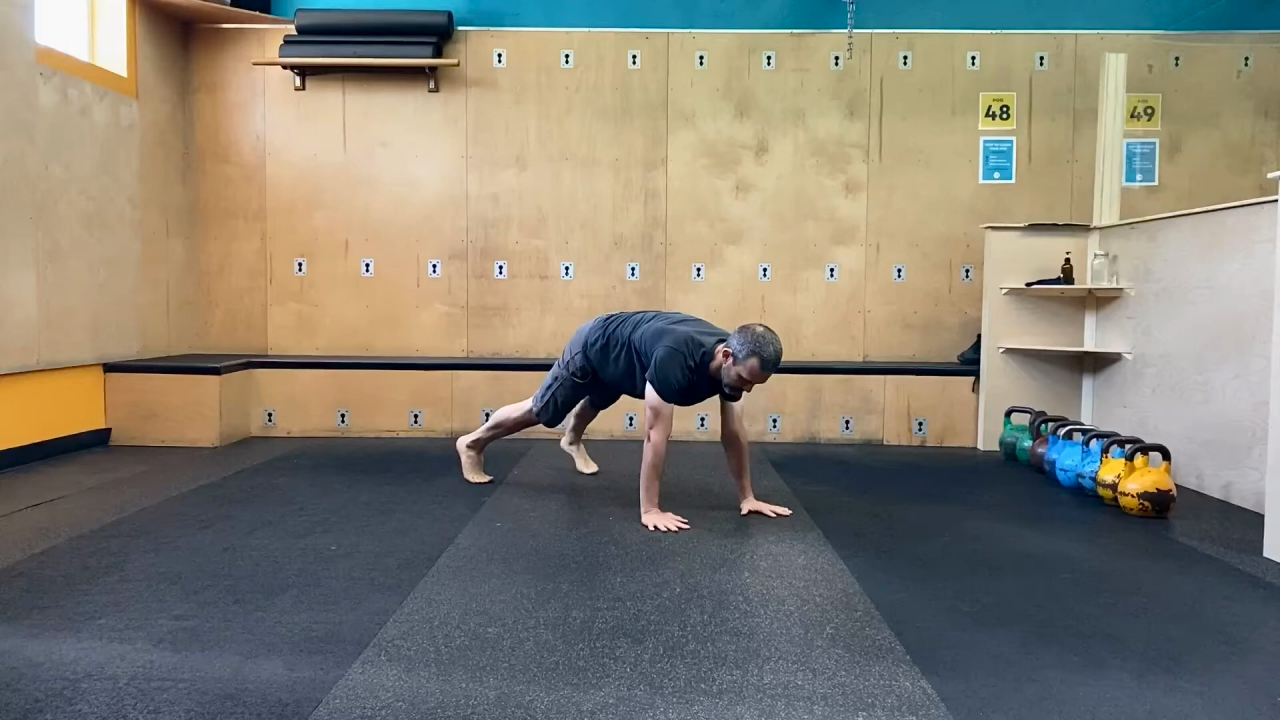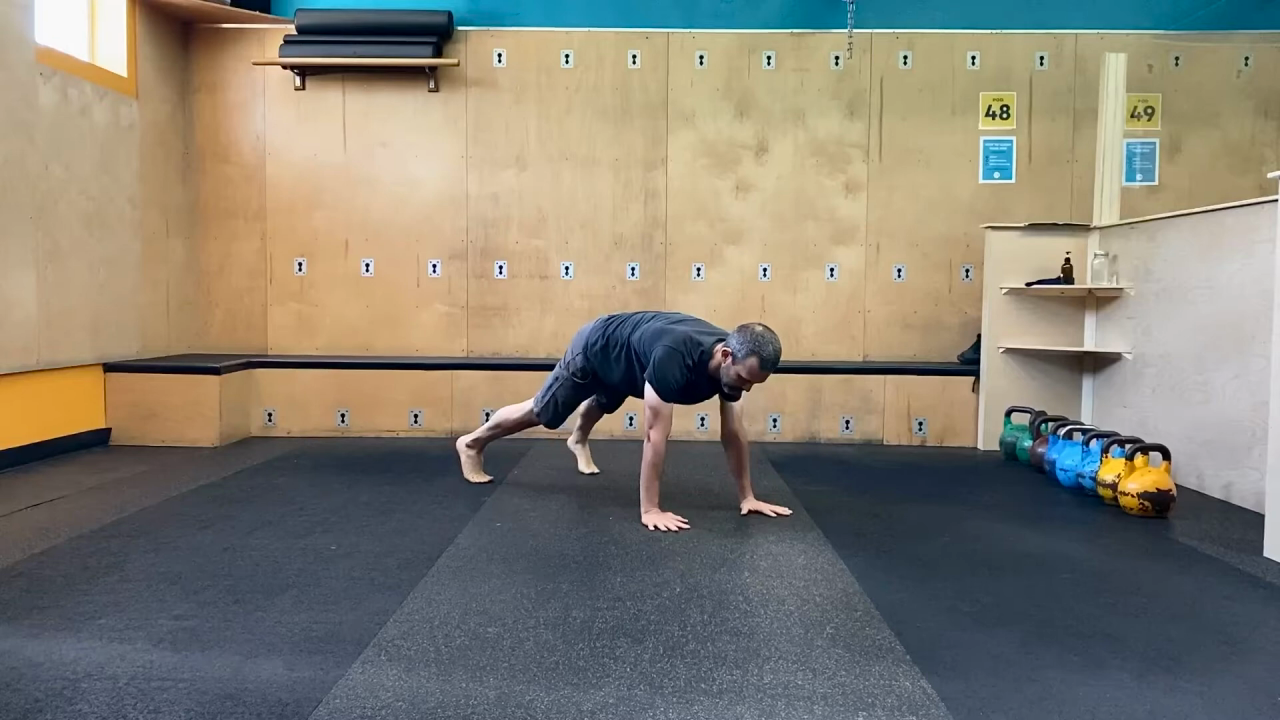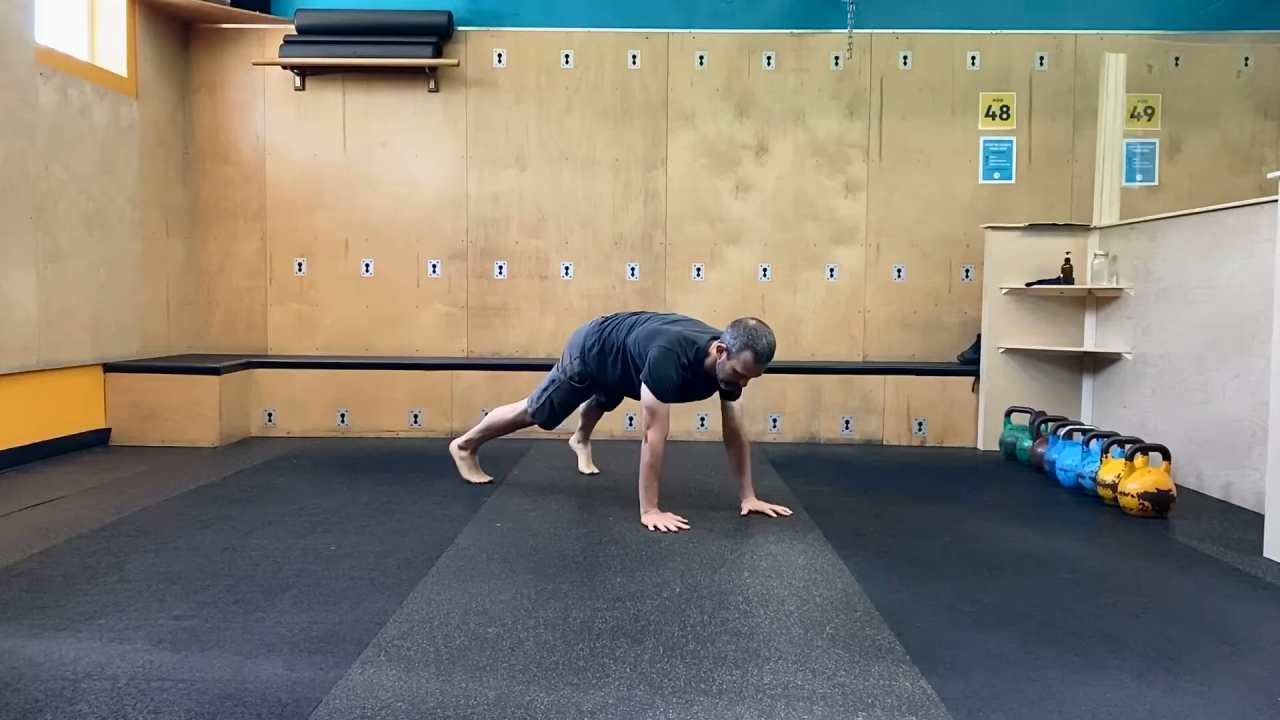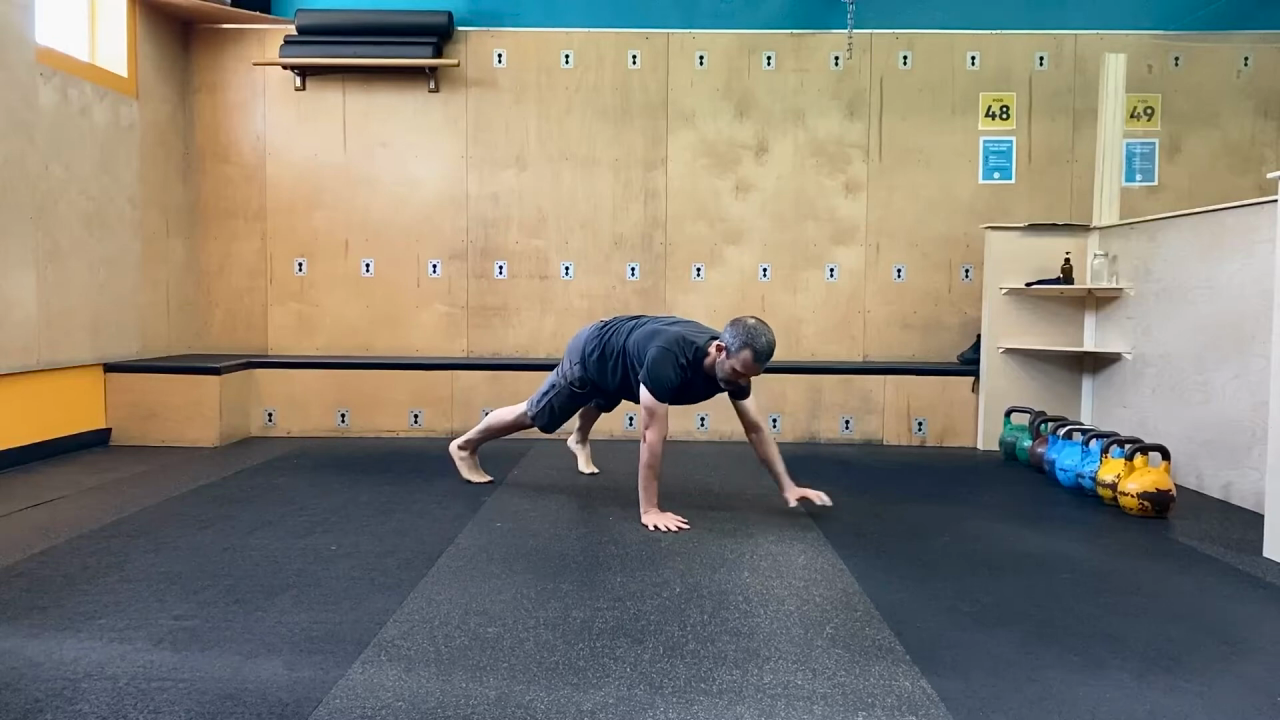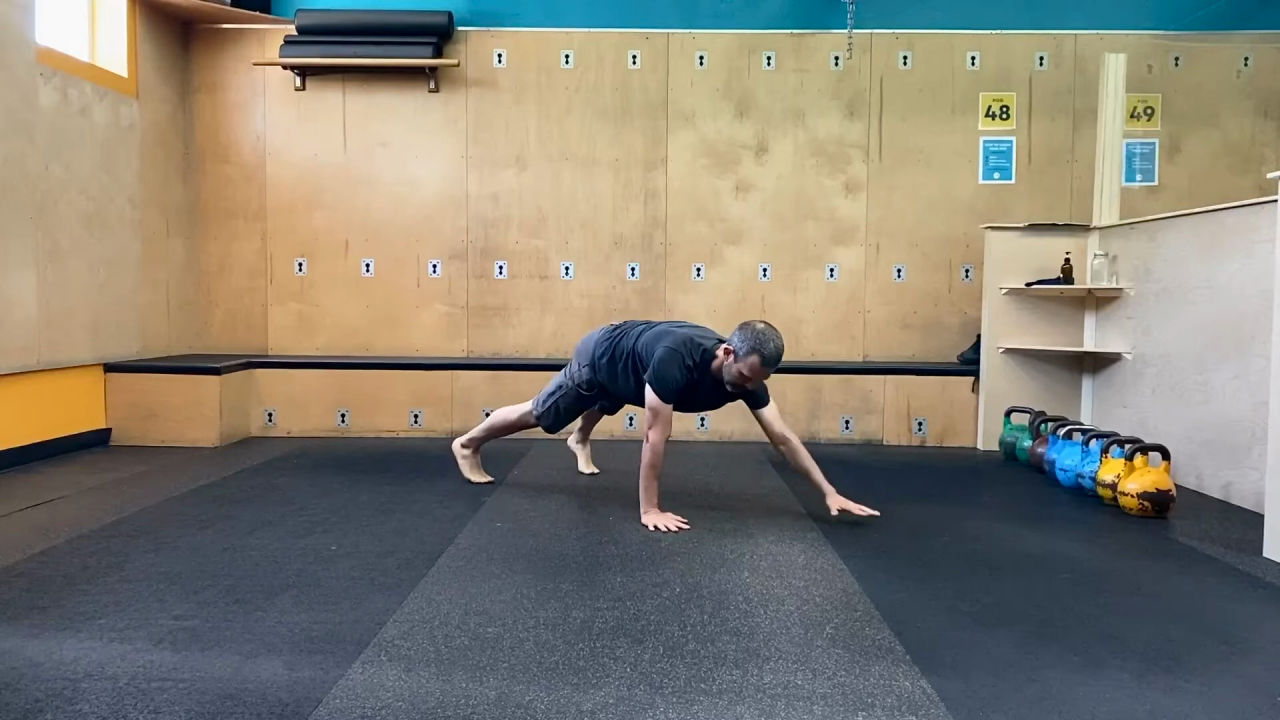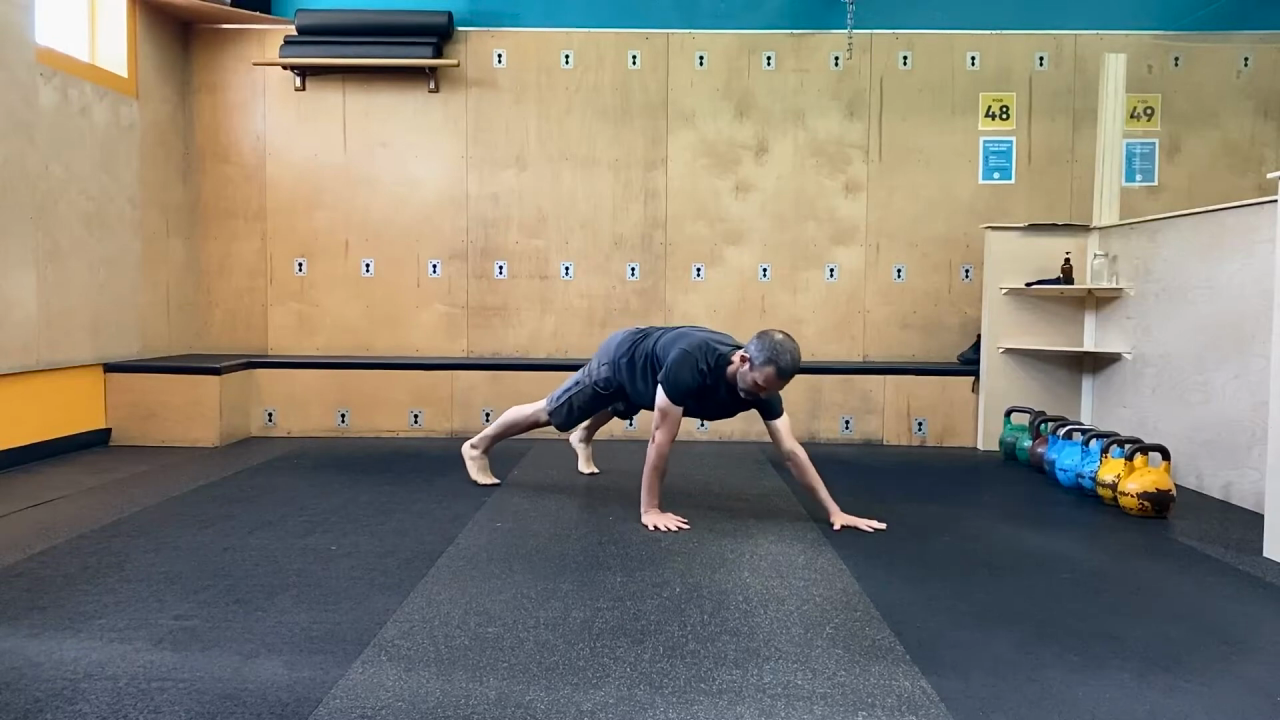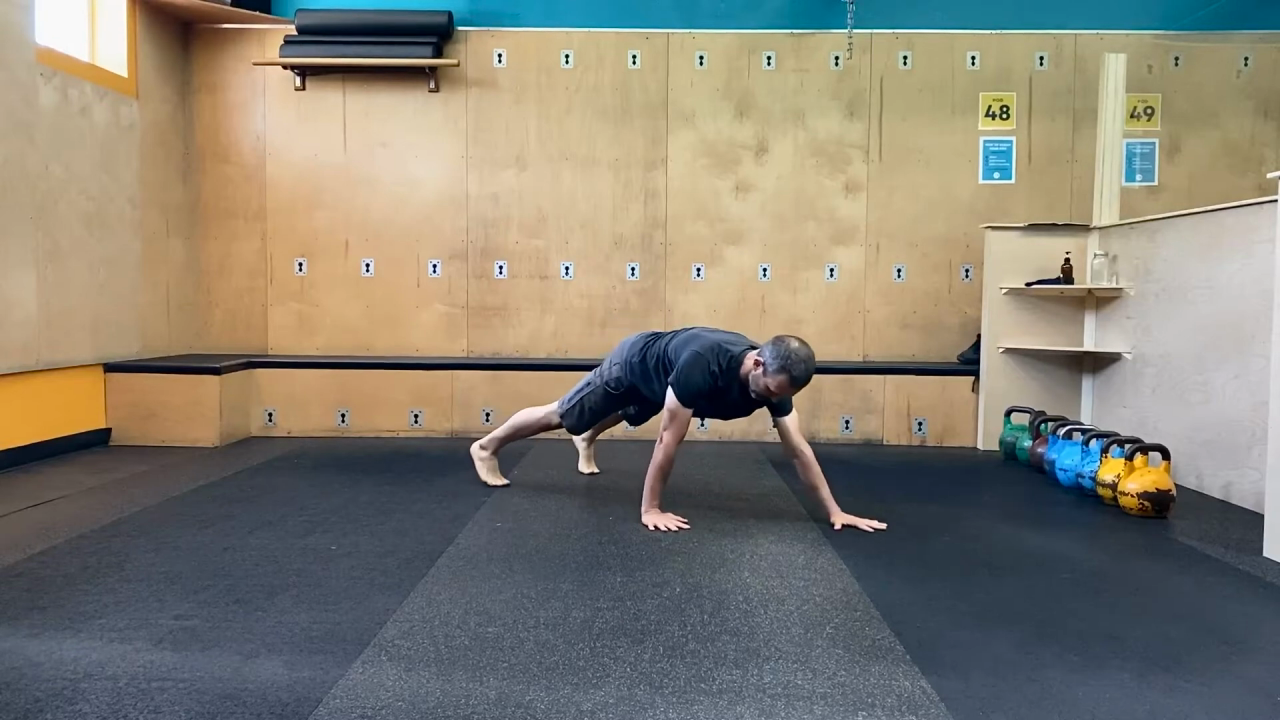
dt=0.2s
person 1, frame 1
left shoulder: (736, 360)
right shoulder: (676, 356)
left elbow: (733, 435)
right elbow: (656, 434)
left wrist: (747, 497)
right wrist: (650, 510)
left hip: (623, 348)
right hip: (594, 346)
left knee: (597, 402)
right knee: (538, 411)
left ankle: (573, 439)
right ankle: (472, 444)
person 1, frame 2
left shoulder: (734, 361)
right shoulder: (674, 356)
left elbow: (733, 434)
right elbow: (656, 434)
left wrist: (747, 496)
right wrist: (650, 510)
left hip: (620, 356)
right hip: (594, 348)
left knee: (604, 403)
right knee: (541, 413)
left ankle: (579, 439)
right ankle: (472, 444)
person 1, frame 3
left shoulder: (731, 361)
right shoulder: (670, 356)
left elbow: (734, 432)
right elbow: (654, 434)
left wrist: (747, 496)
right wrist: (649, 510)
left hip: (619, 356)
right hip: (591, 349)
left knee: (602, 401)
right knee: (533, 413)
left ankle: (581, 440)
right ankle: (466, 446)
person 1, frame 4
left shoulder: (735, 361)
right shoulder: (670, 356)
left elbow: (755, 427)
right elbow: (652, 436)
left wrist: (788, 486)
right wrist: (650, 511)
left hip: (620, 357)
right hip: (590, 353)
left knee: (601, 401)
right knee: (534, 415)
left ankle: (580, 440)
right ankle: (465, 446)
person 1, frame 5
left shoulder: (747, 370)
right shoulder: (676, 359)
left elbow: (781, 436)
right elbow: (655, 436)
left wrist: (830, 494)
right wrist: (649, 511)
left hip: (625, 366)
right hip: (599, 355)
left knee: (605, 404)
right knee: (539, 414)
left ankle: (580, 440)
right ankle: (468, 445)
person 1, frame 6
left shoulder: (762, 379)
right shoulder: (690, 362)
left elbow: (790, 449)
right elbow: (662, 439)
left wrist: (835, 510)
right wrist: (650, 510)
left hip: (640, 376)
right hip: (620, 358)
left knee: (617, 407)
right knee: (549, 413)
left ankle: (583, 439)
right ankle: (477, 446)
person 1, frame 7
left shoulder: (773, 380)
right shoulder: (703, 364)
left elbow: (798, 447)
right elbow: (669, 438)
left wrist: (835, 511)
right wrist: (650, 510)
left hip: (651, 384)
right hip: (633, 362)
left knee: (626, 414)
right knee: (561, 415)
left ankle: (587, 441)
right ankle: (487, 448)
